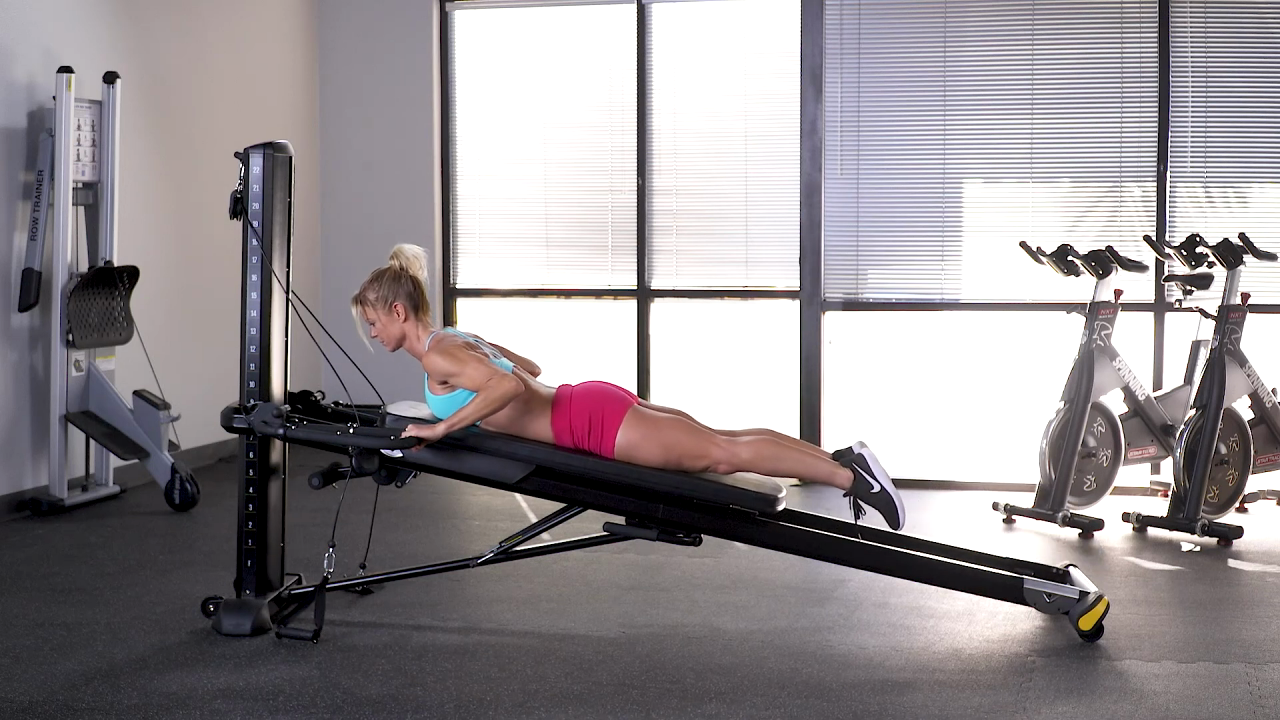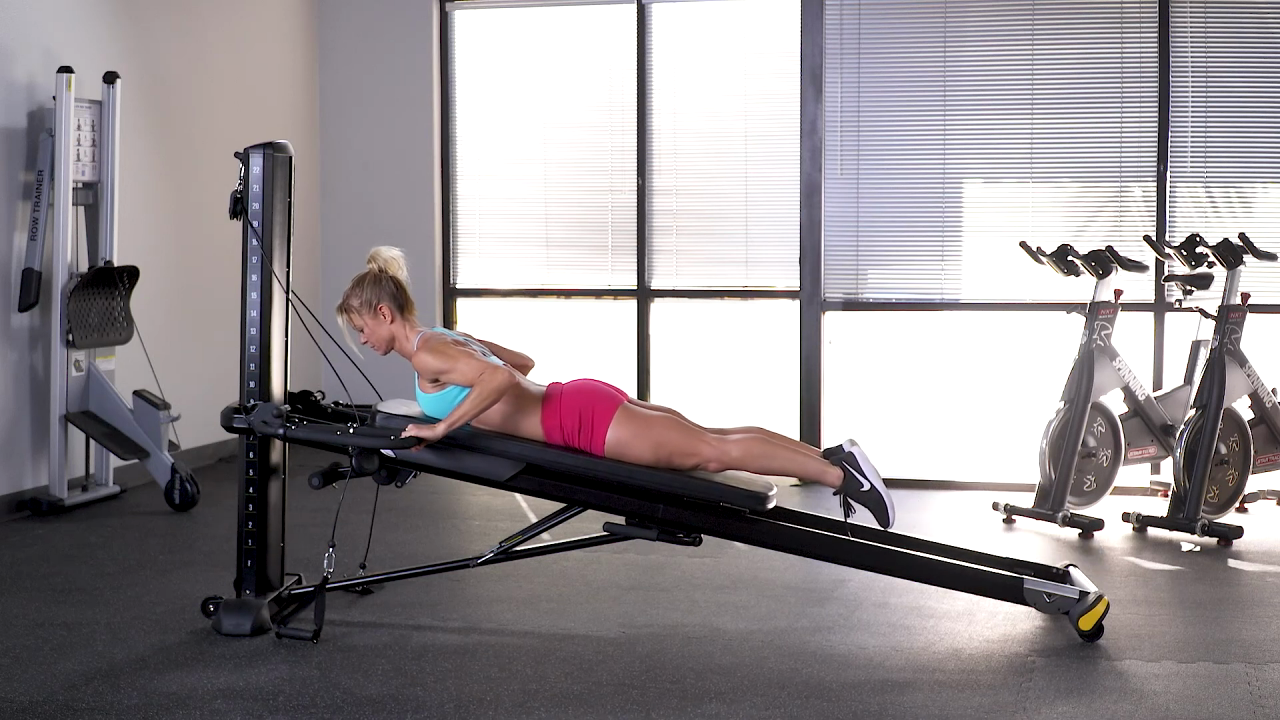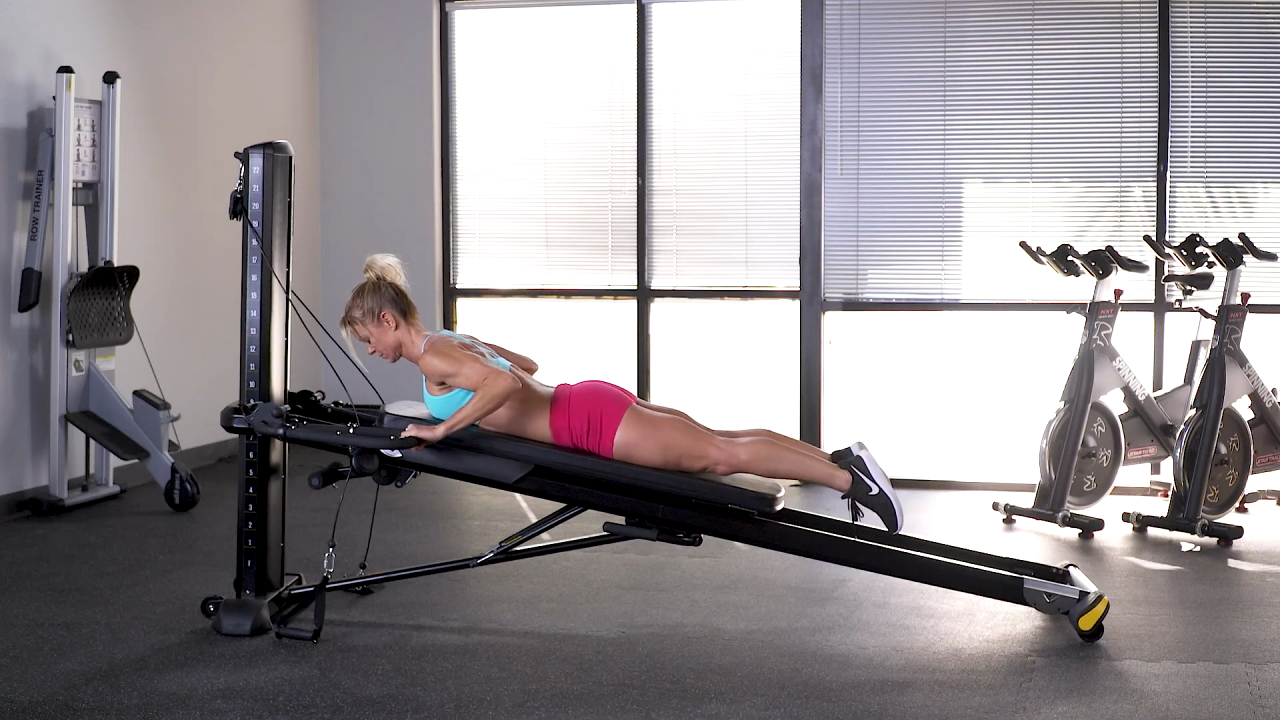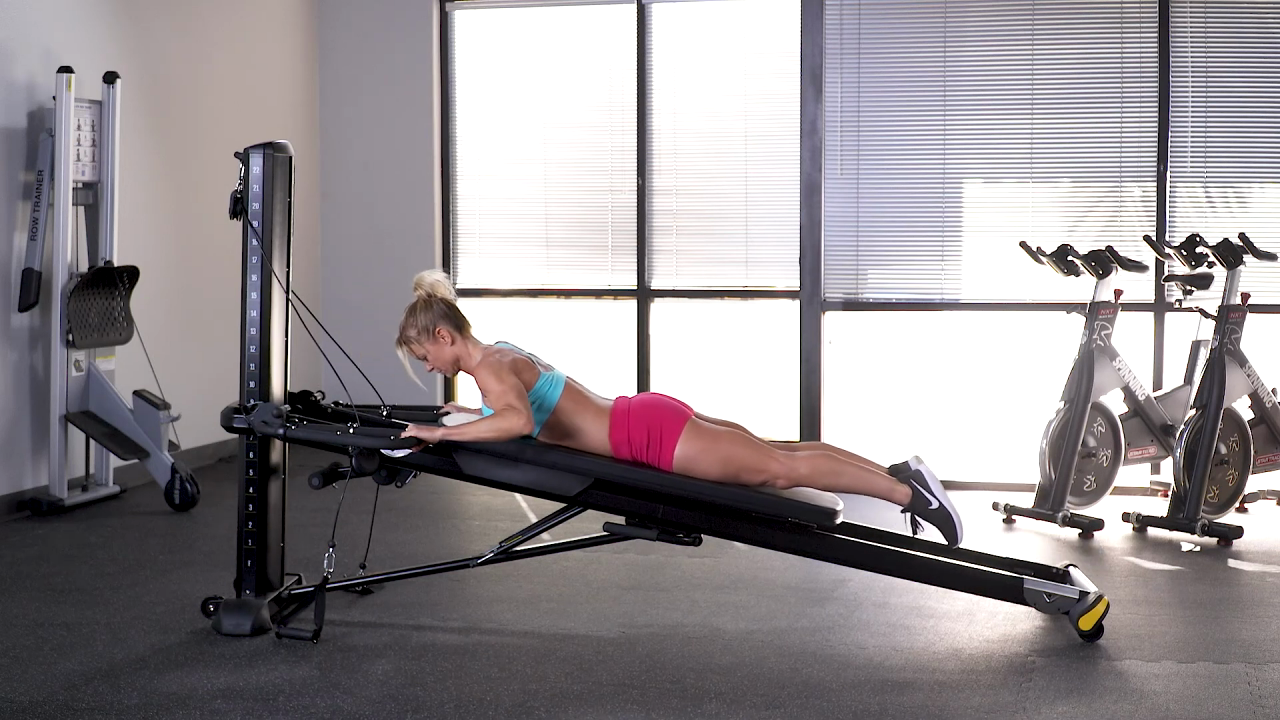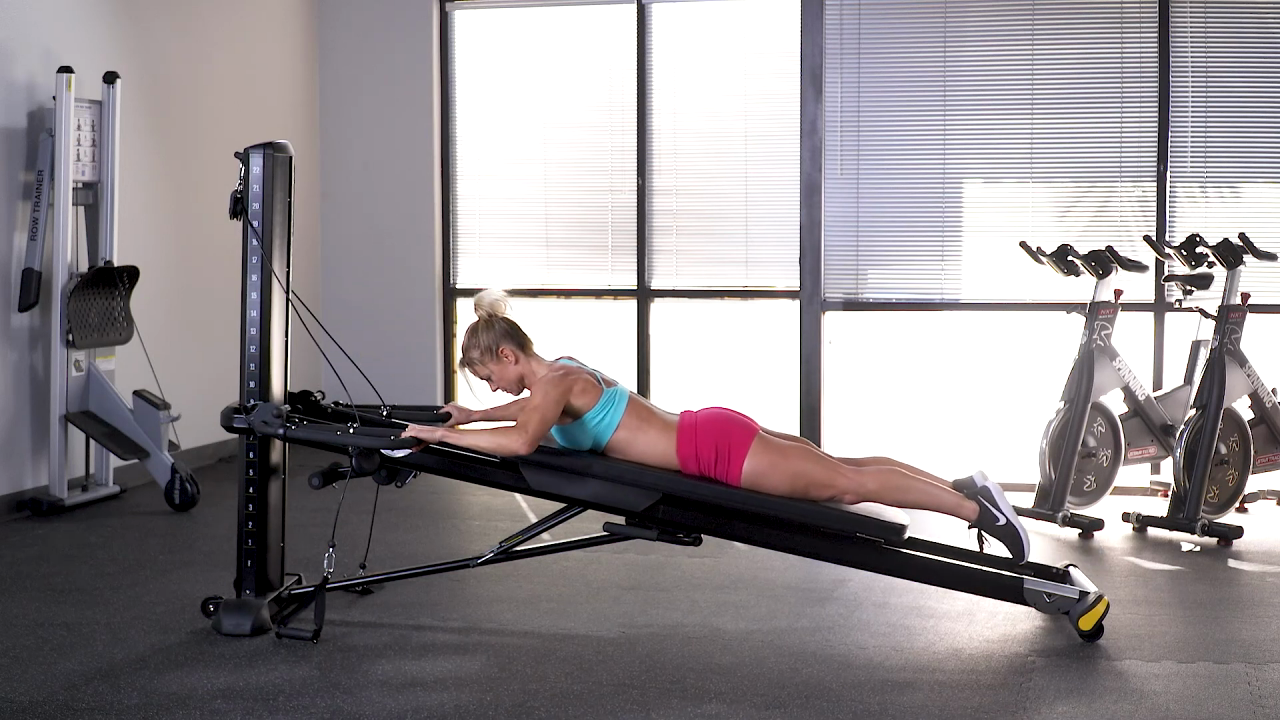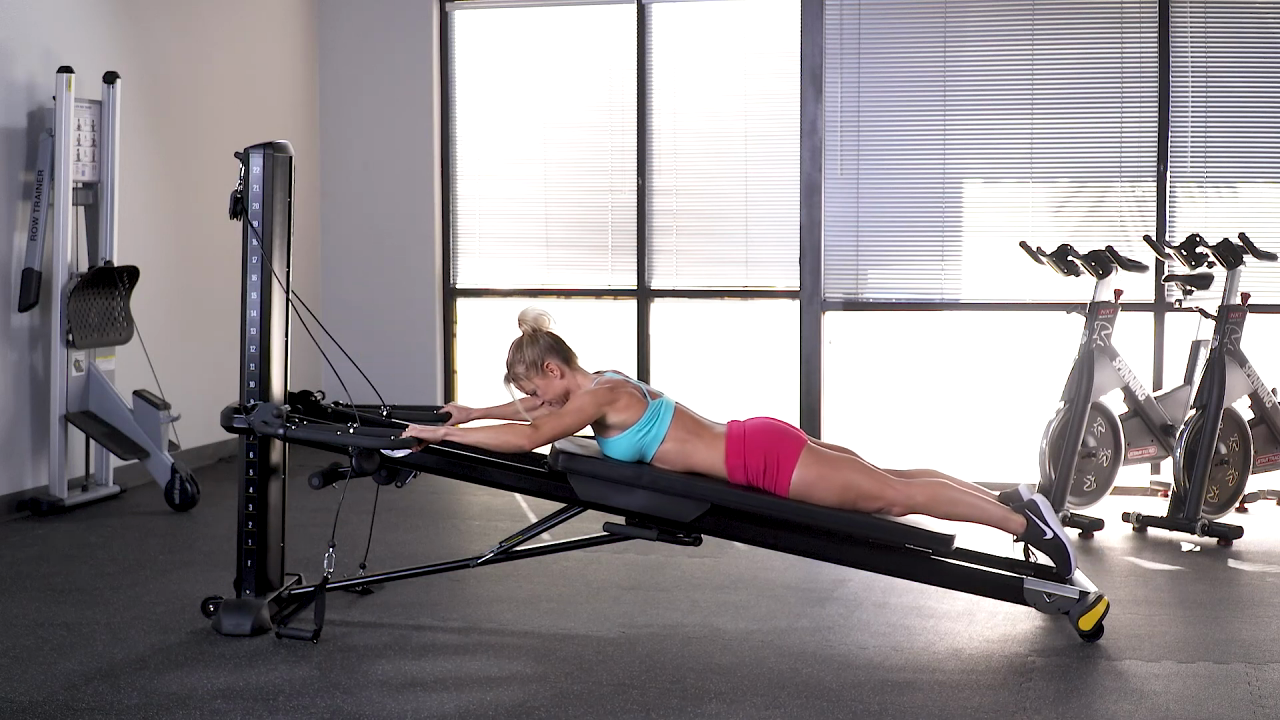
dt=0.5s
person 1, frame 1
left shoulder: (436, 354)
right shoulder: (454, 338)
left elbow: (508, 385)
left wrist: (441, 427)
right wrist: (464, 398)
left hip: (589, 423)
right hip: (591, 406)
left knee: (721, 457)
right knee: (723, 441)
left ankle: (849, 476)
right ankle: (841, 459)
person 1, frame 2
left shoulder: (425, 353)
right shoulder: (445, 337)
left elbow: (500, 377)
left wrist: (442, 426)
right wrist: (453, 397)
left hip: (580, 421)
right hip: (582, 403)
left knee: (712, 453)
right knee: (713, 437)
left ankle: (839, 474)
right ankle: (831, 456)
person 1, frame 3
left shoulder: (432, 354)
right shoulder: (449, 340)
left elbow: (504, 383)
left wrist: (443, 428)
right wrist: (455, 398)
left hip: (591, 422)
right hip: (593, 405)
left knee: (720, 456)
right knee: (722, 440)
left ankle: (849, 479)
right ankle: (841, 461)
person 1, frame 4
left shoulder: (487, 365)
right shoulder: (503, 354)
left elbow: (521, 422)
left wrist: (443, 432)
right wrist: (472, 415)
left hip: (648, 435)
right hip: (650, 419)
left knee: (779, 468)
right knee: (781, 453)
left ankle: (907, 493)
right ankle: (899, 475)
person 1, frame 5
left shoulder: (556, 381)
right shoulder: (560, 370)
left elbow: (522, 441)
right elbow: (535, 409)
left wrist: (444, 435)
right wrist: (477, 414)
left hip: (713, 449)
right hip: (716, 432)
left knee: (846, 484)
right knee: (846, 470)
left ankle: (974, 509)
right ankle: (965, 491)
person 1, frame 6
left shoulder: (597, 396)
right shoulder: (598, 384)
left elbow: (528, 437)
right elbow: (538, 409)
left wrist: (445, 433)
right wrist: (476, 412)
left hip: (760, 459)
right hip: (762, 442)
left knee: (890, 495)
right knee: (887, 483)
left ankle: (1019, 522)
right ankle: (1010, 501)
